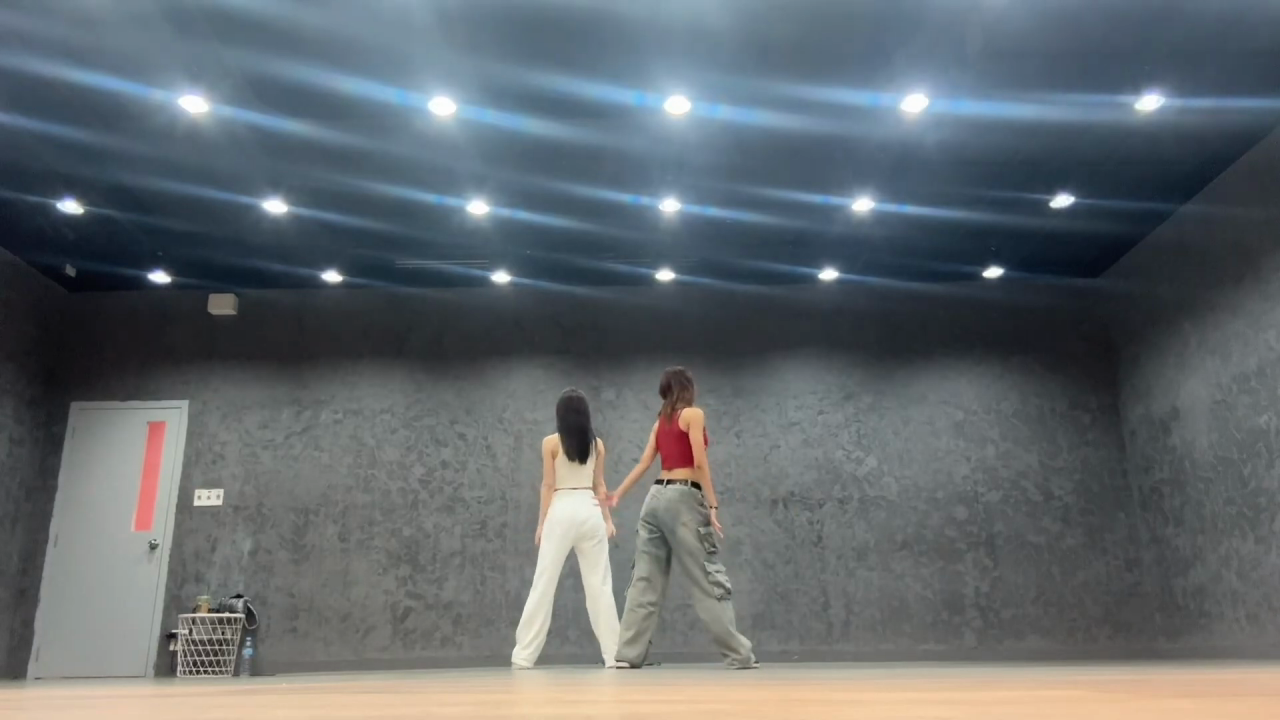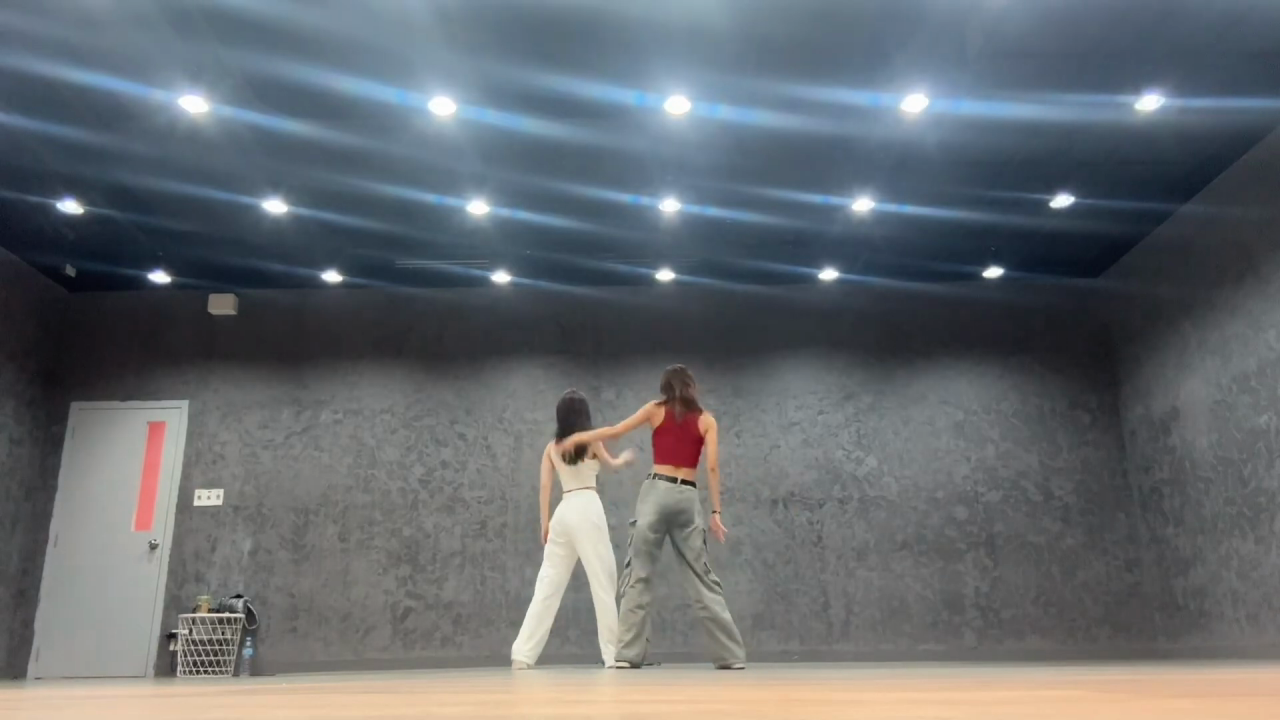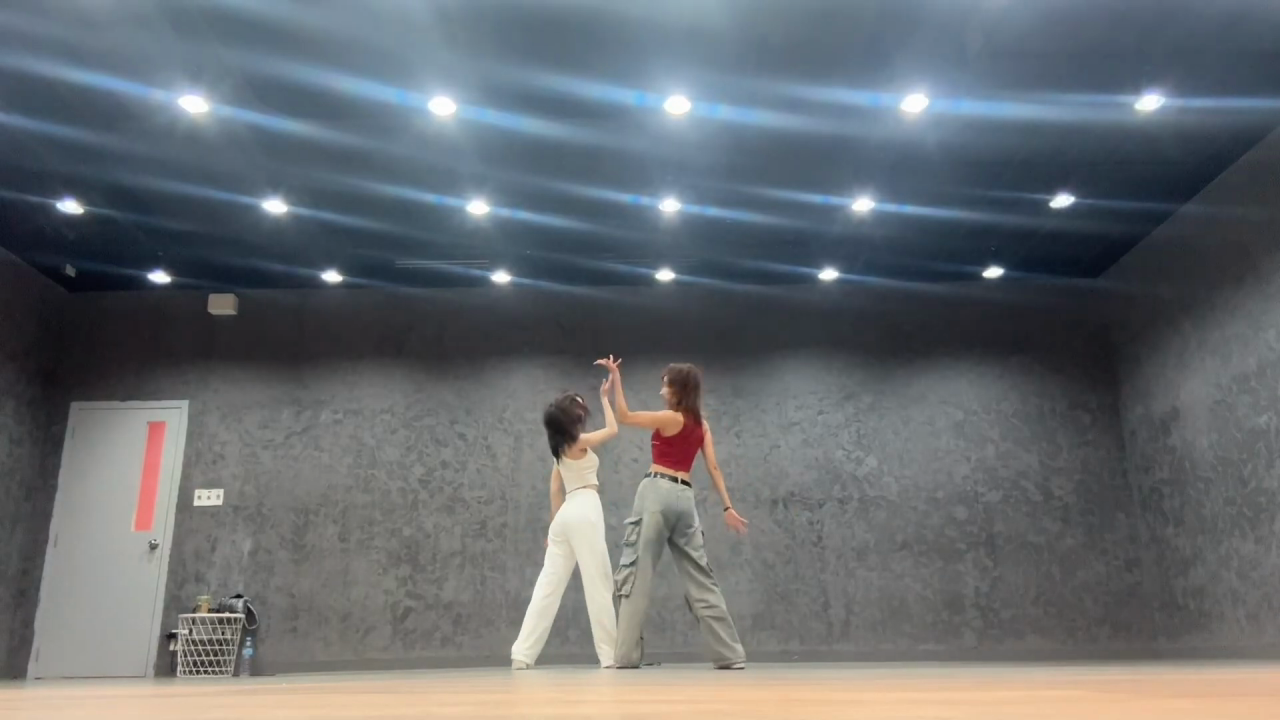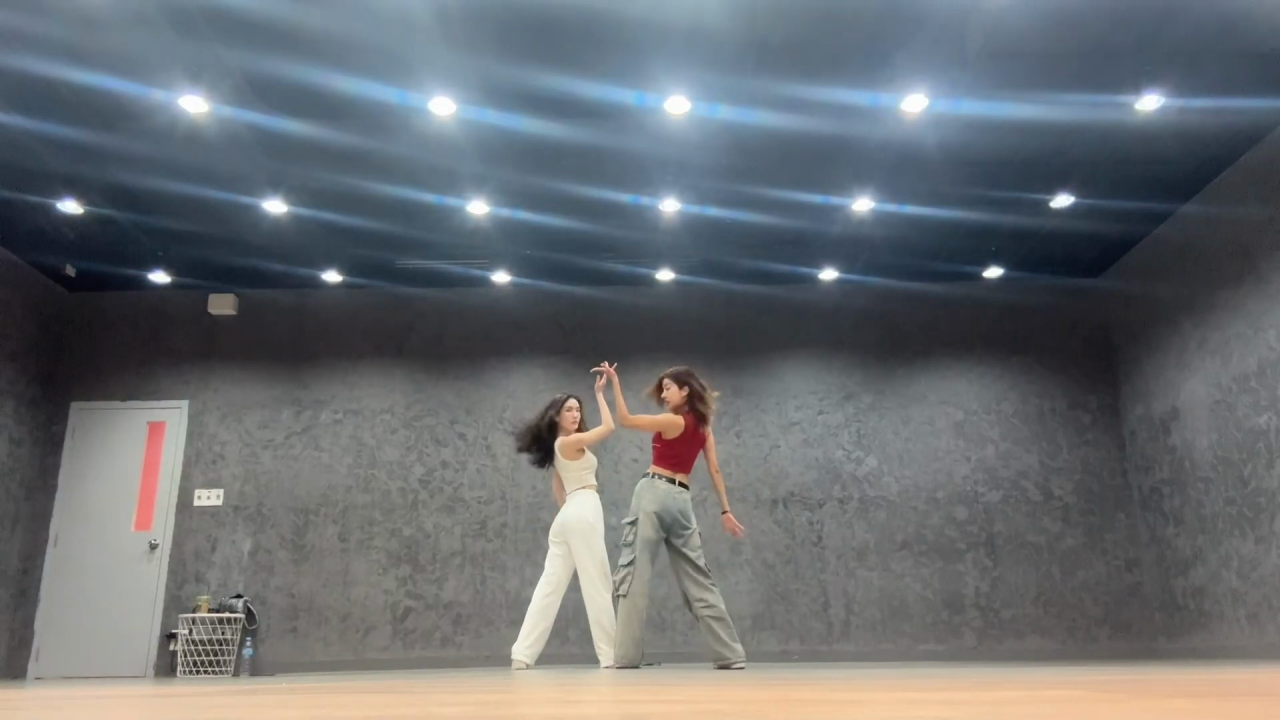
dt=0.2s
person 1, frame 1
left shoulder: (661, 421)
right shoulder: (693, 414)
left elbow: (645, 462)
right elbow: (699, 463)
left wrist: (618, 493)
right wrist: (712, 506)
left hip: (655, 498)
right hip: (683, 499)
left knee: (645, 581)
right knee: (708, 579)
left ankle: (628, 654)
right ankle: (739, 655)
person 1, frame 2
left shoulder: (655, 410)
right shoulder: (706, 420)
left elbow: (616, 432)
right elbow: (712, 467)
left wrist: (580, 437)
right wrist: (716, 511)
left hip: (656, 492)
right hip: (686, 498)
left knee: (639, 575)
right knee: (702, 577)
left ankle: (627, 654)
right ankle: (731, 654)
person 1, frame 3
left shoulder: (671, 418)
right shoulder: (700, 423)
left elbow: (626, 417)
right elbow: (713, 467)
left wrist: (616, 378)
right wrist: (727, 507)
left hip: (656, 493)
right hip: (684, 498)
left knee: (634, 572)
right knee: (700, 579)
left ankle: (626, 655)
right ankle: (730, 654)
person 1, frame 4
left shoulder: (673, 421)
right shoulder: (702, 424)
left elbow: (625, 420)
right elbow: (715, 469)
left wrist: (614, 381)
right wrist: (725, 511)
left hip: (653, 493)
right hip: (680, 500)
left knee: (634, 573)
right knee: (698, 578)
left ankle: (626, 655)
right ankle: (730, 654)
person 2, frame 1
left shoulder: (551, 442)
right shoulder: (596, 443)
left elbow: (548, 484)
right elbow: (599, 484)
left wrist: (542, 523)
right wrist: (608, 519)
left hip: (561, 511)
right hip: (589, 511)
left knee: (544, 584)
right knee: (599, 585)
left ankle: (524, 656)
right ankle: (614, 654)
person 2, frame 2
left shoulder: (552, 447)
right shoulder: (592, 442)
left elbow: (545, 485)
right elbow: (611, 464)
left wrist: (544, 523)
right wrist: (624, 457)
left hip: (564, 513)
right hip: (587, 510)
left knee: (548, 585)
right knee: (603, 585)
left ankle: (523, 653)
right ankle: (613, 654)
person 2, frame 3
left shoulder: (560, 445)
right shoulder: (577, 441)
right elbow: (612, 430)
right wrist: (605, 397)
left hip: (566, 515)
right hip: (585, 511)
left knee: (548, 585)
right knee: (598, 583)
left ankle: (523, 654)
right ankle: (610, 655)
person 2, frame 4
left shoulder: (555, 447)
right shoulder: (570, 442)
right elbow: (609, 427)
right wrist: (599, 394)
left hip: (567, 516)
right hip: (584, 512)
left knee: (550, 586)
right knee: (597, 584)
left ankle: (523, 653)
right ankle: (609, 654)
